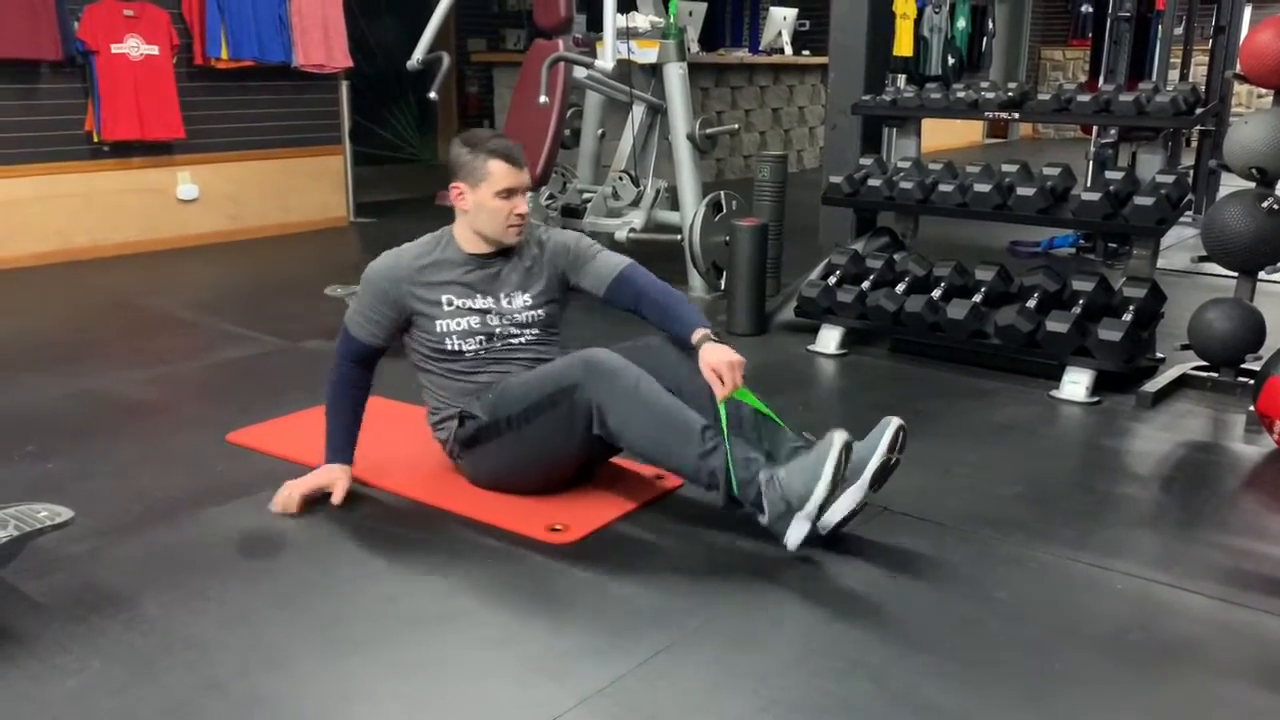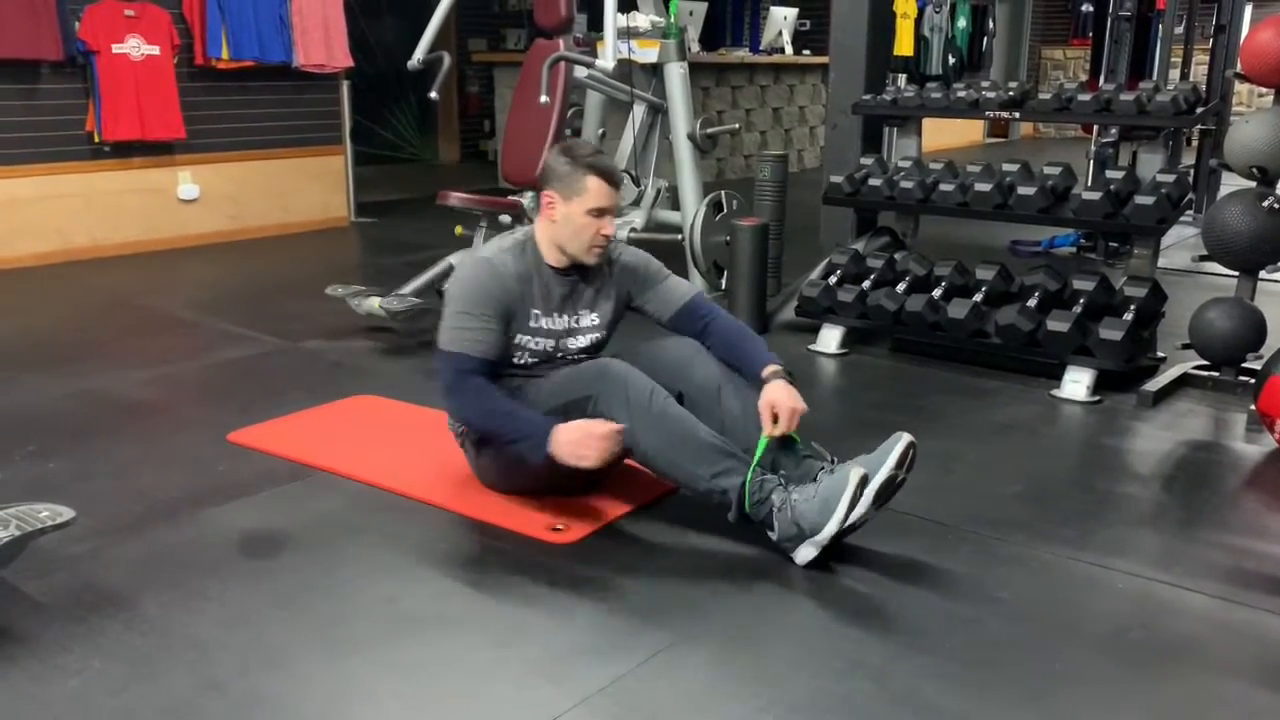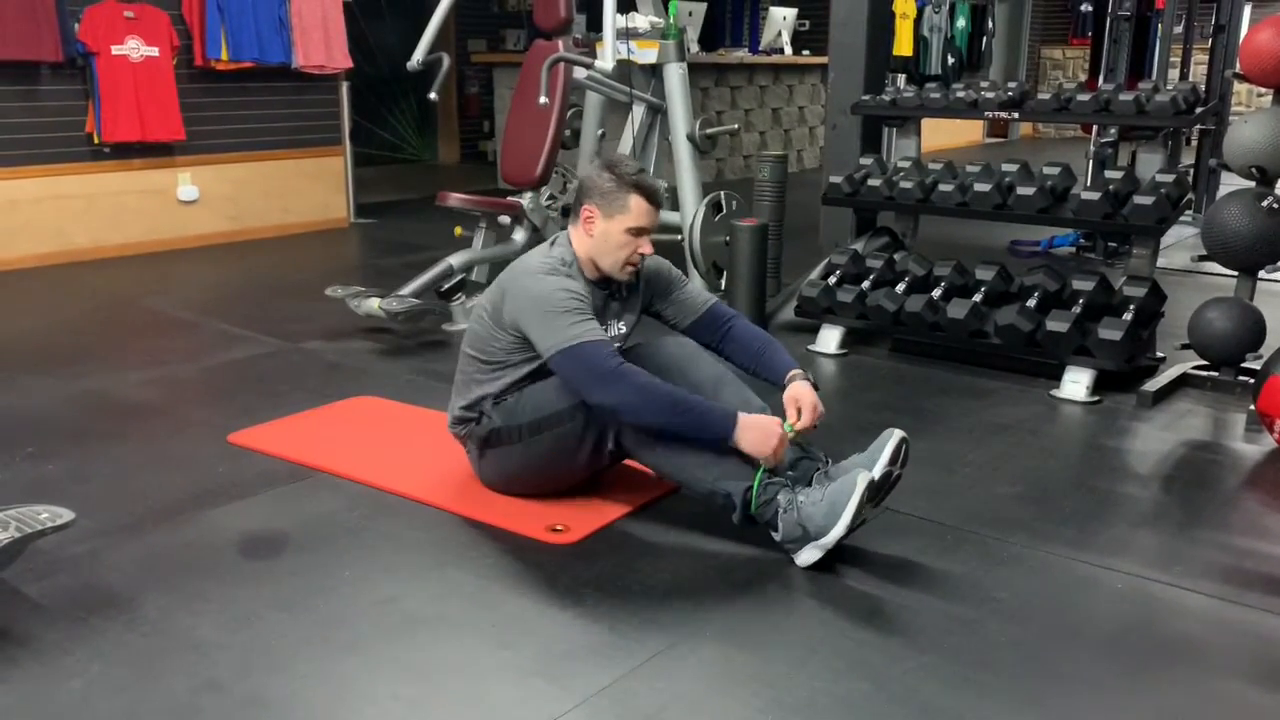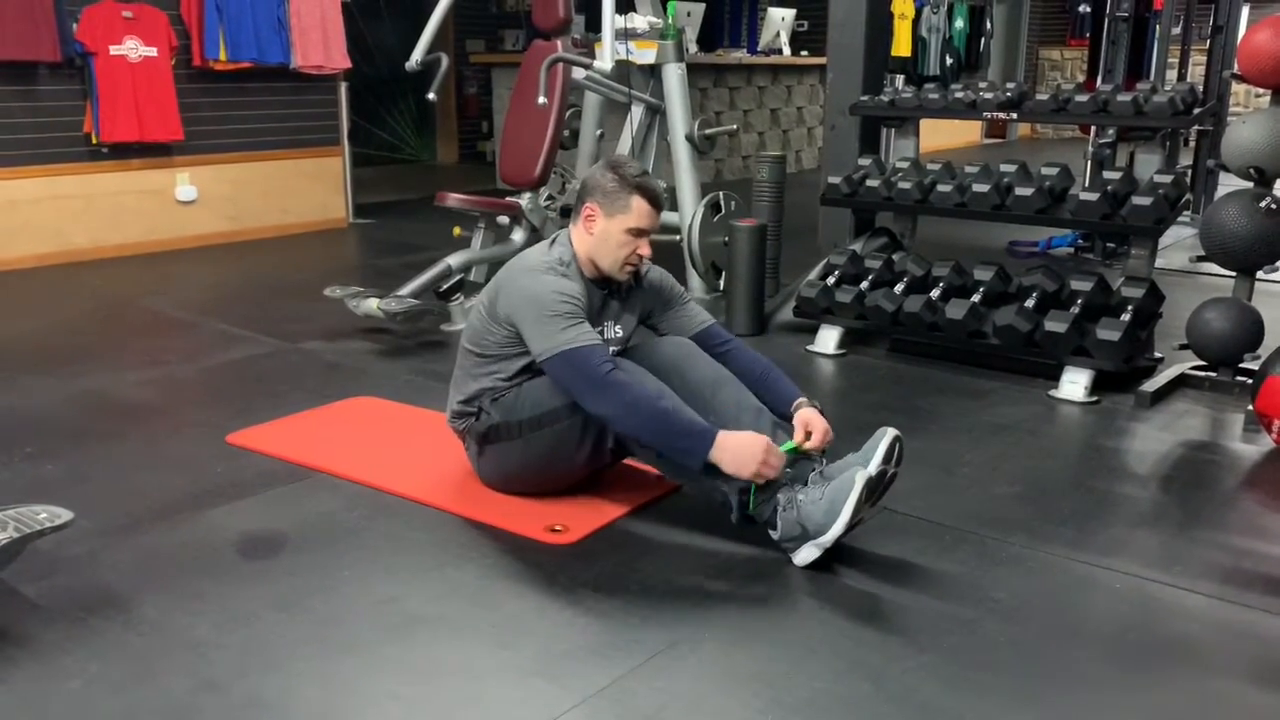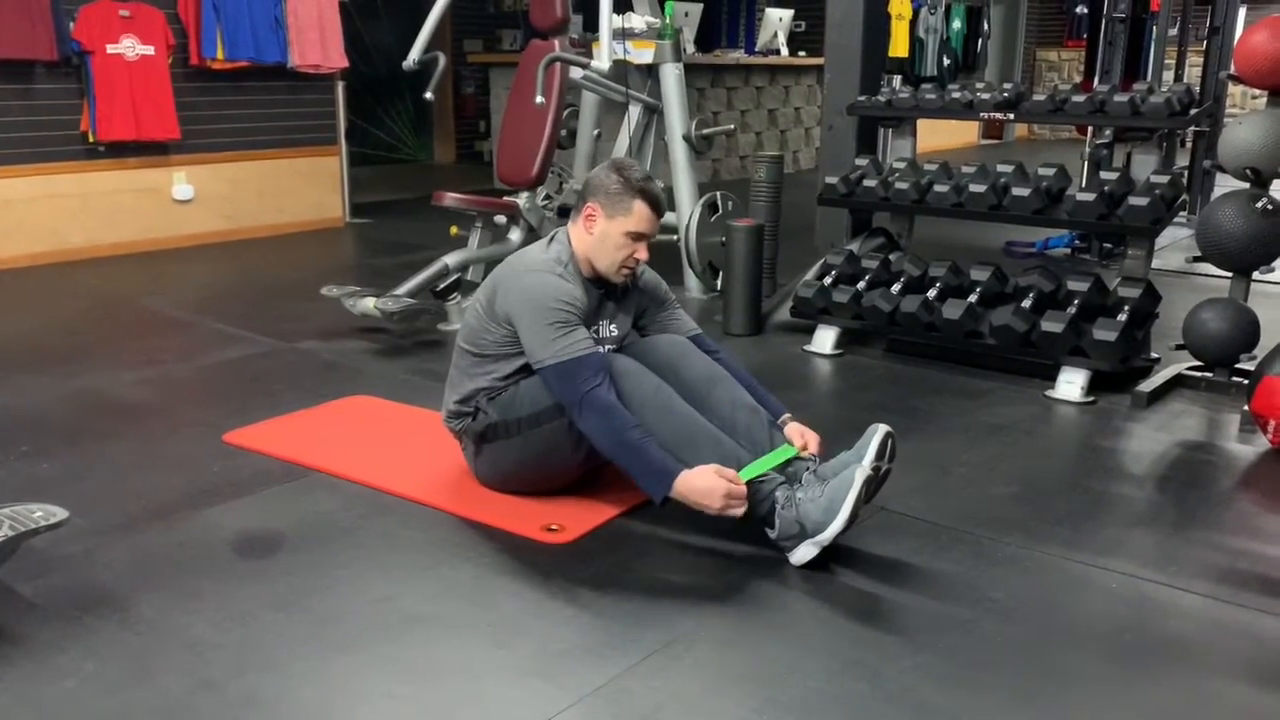
dt=0.3s
person 1, frame 1
left shoulder: (552, 248)
right shoulder: (400, 274)
left elbow: (639, 287)
right elbow: (353, 362)
left wrist: (703, 338)
right wrist: (338, 460)
left hip: (559, 426)
right hip: (486, 440)
left knee: (668, 358)
right knee: (596, 371)
left ankle: (816, 482)
right ankle: (770, 495)
person 1, frame 2
left shoulder: (619, 264)
right shoulder: (490, 273)
left elbow: (705, 320)
right elbow: (462, 390)
left wrist: (771, 378)
right wrist: (550, 436)
left hip: (584, 410)
right hip: (506, 443)
left knee: (680, 358)
right knee: (614, 384)
left ankle: (817, 477)
right ankle: (778, 509)
person 1, frame 3
left shoulder: (641, 273)
right shoulder: (542, 285)
left elbow: (722, 326)
right elbow: (606, 386)
left wrist: (793, 376)
right wrist: (733, 428)
left hip: (579, 430)
right hip: (502, 440)
left knee: (675, 353)
right knee: (624, 395)
left ankle: (812, 476)
right ankle: (783, 511)
person 1, frame 4
left shoulder: (640, 279)
right shoulder: (541, 283)
left elbow: (719, 349)
right elbow: (599, 389)
left wrist: (798, 406)
right wrist: (715, 446)
left hip: (576, 430)
right hip: (501, 438)
left knee: (675, 355)
right knee: (622, 384)
left ankle: (807, 477)
right ankle: (782, 510)
person 1, frame 5
left shoulder: (634, 281)
right shoulder: (540, 283)
left elbow: (706, 356)
right elbow: (589, 400)
left wrist: (783, 420)
right wrist: (677, 483)
left hip: (571, 429)
right hip: (499, 437)
left knee: (670, 352)
right knee: (618, 375)
left ankle: (802, 476)
right ankle: (780, 508)
